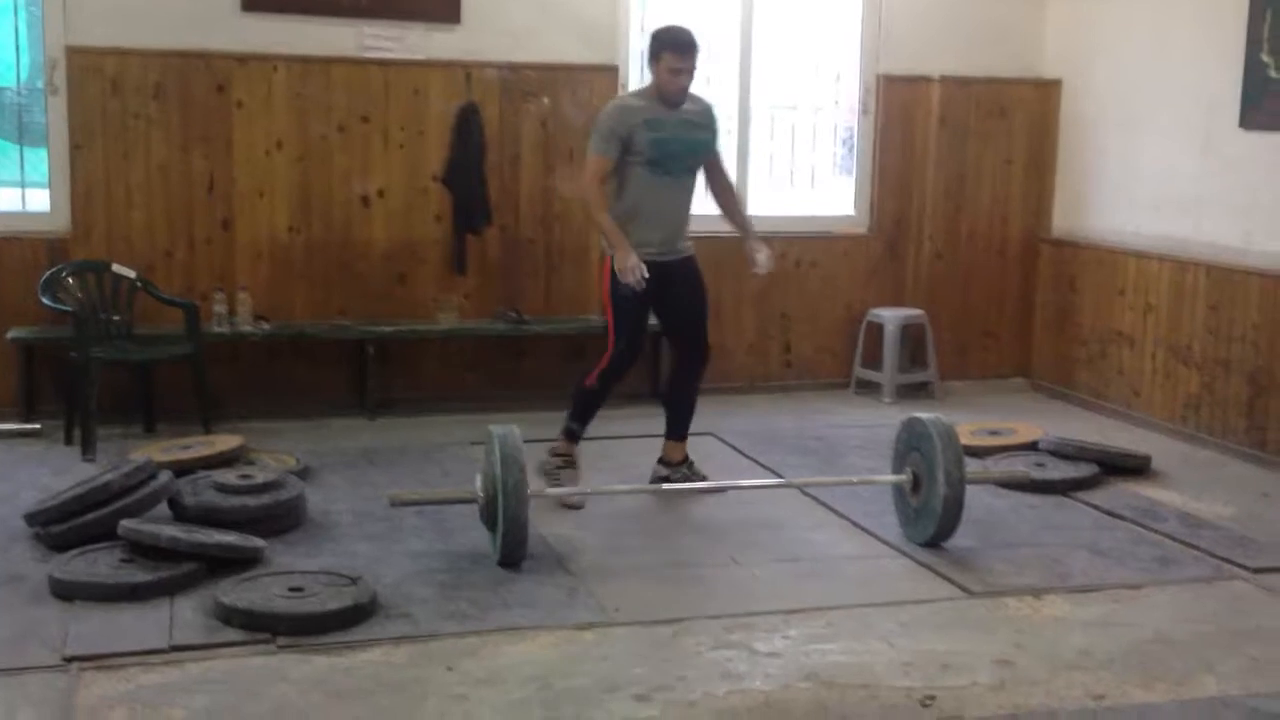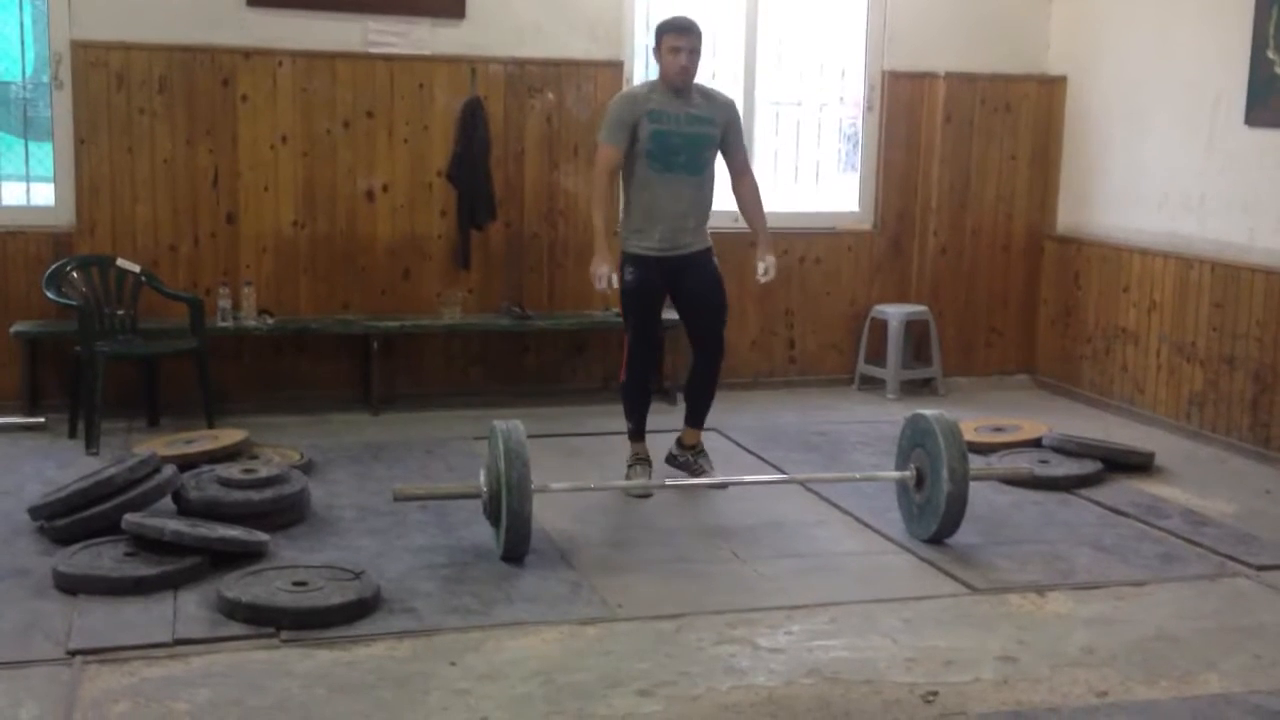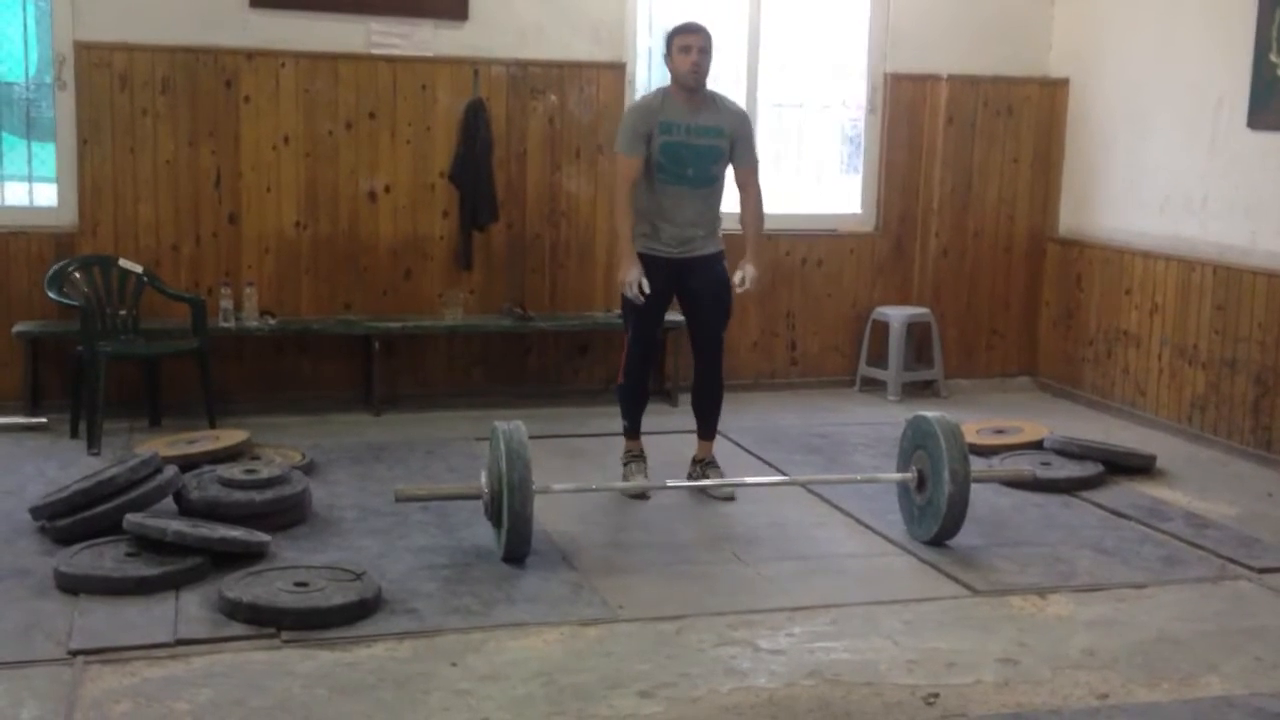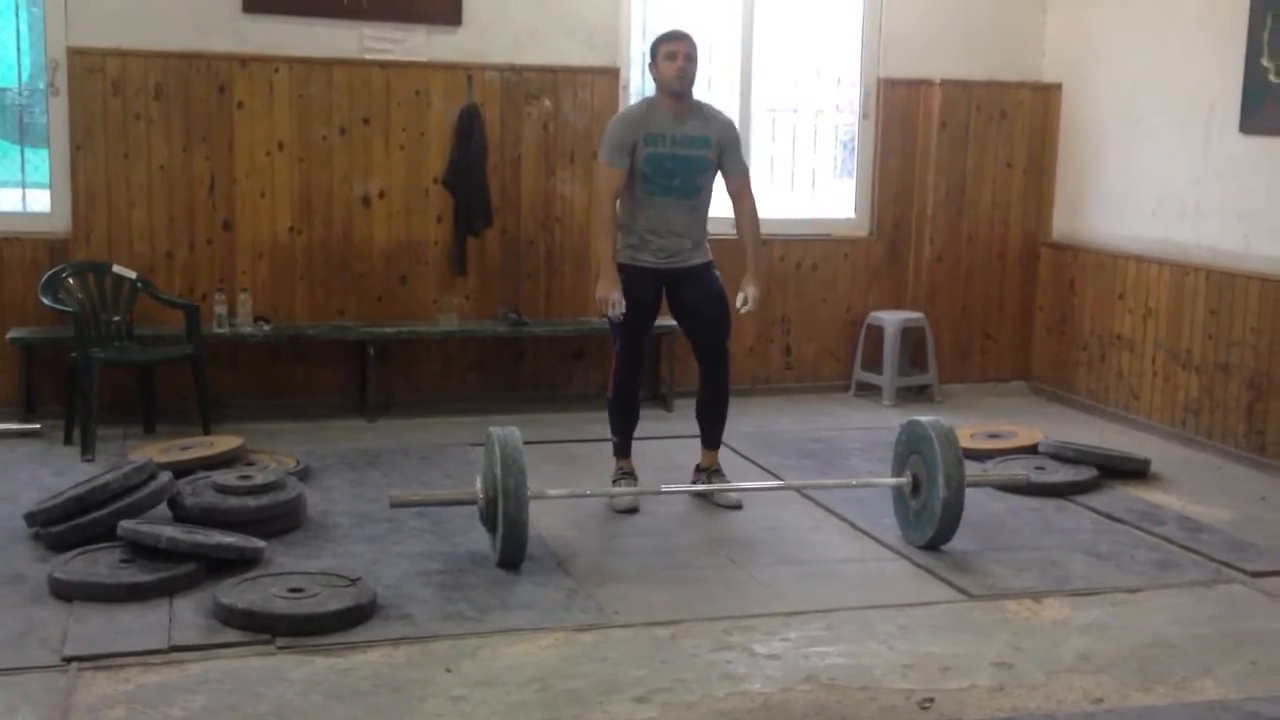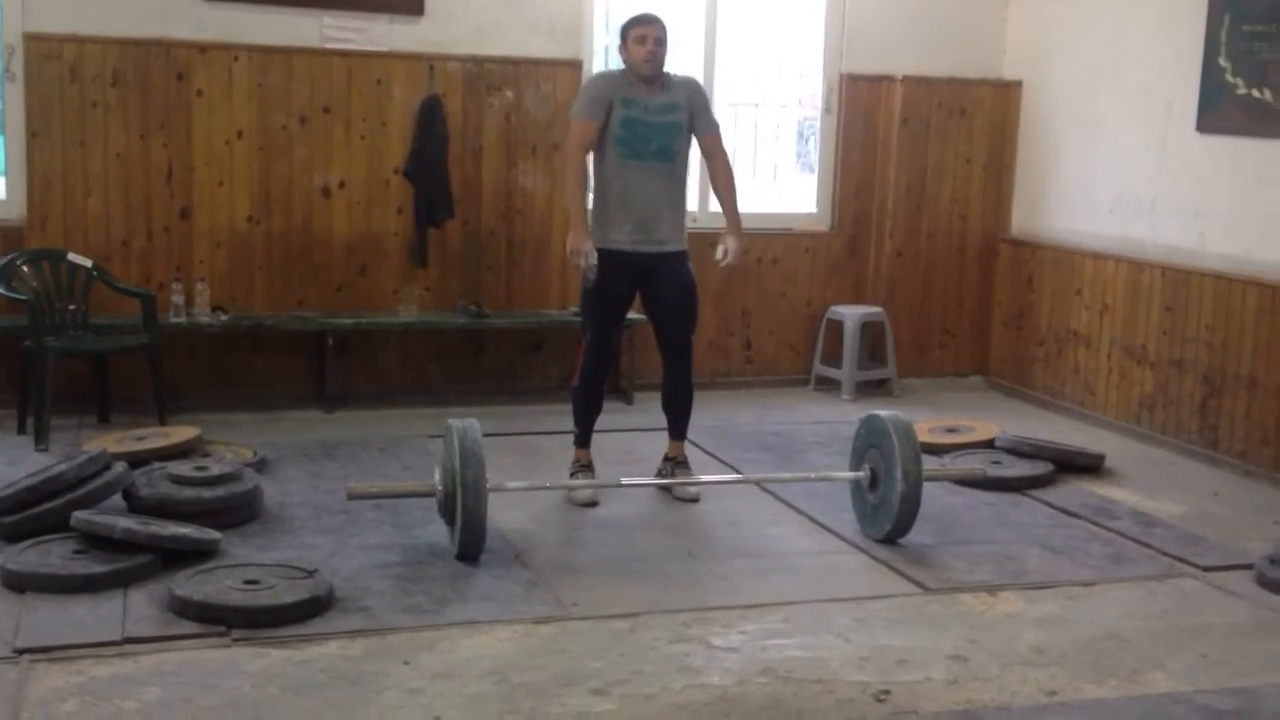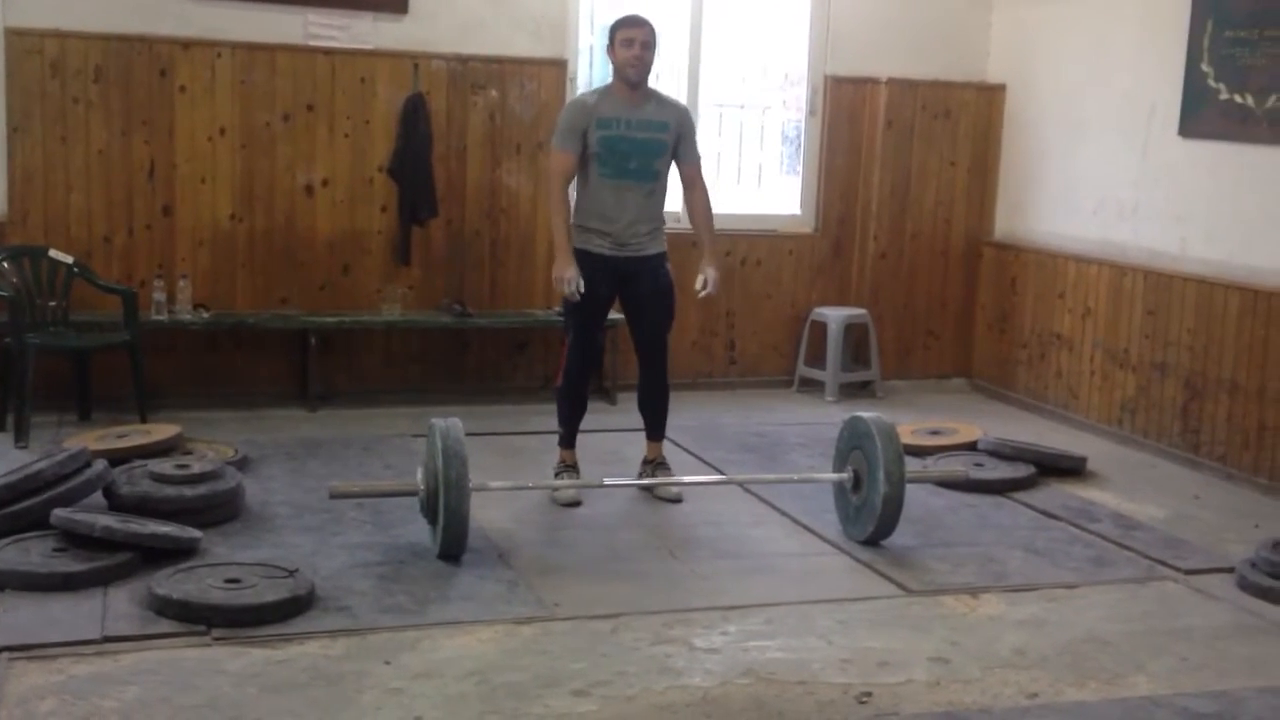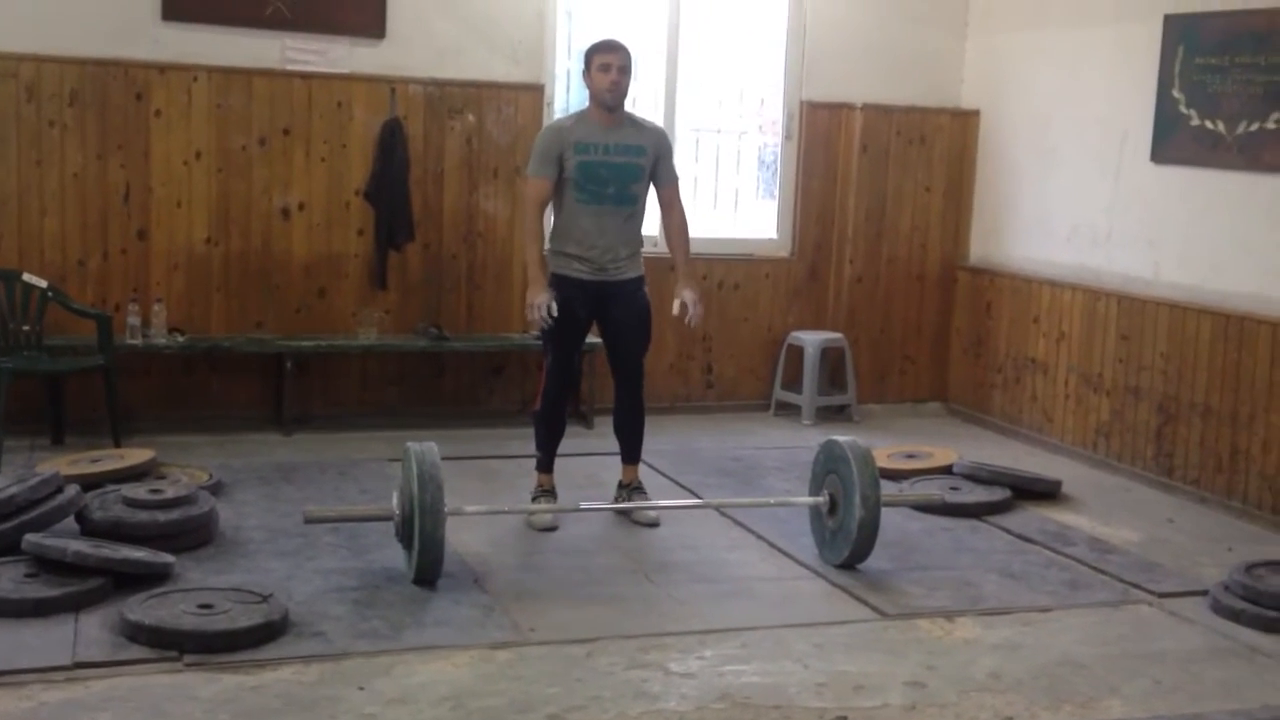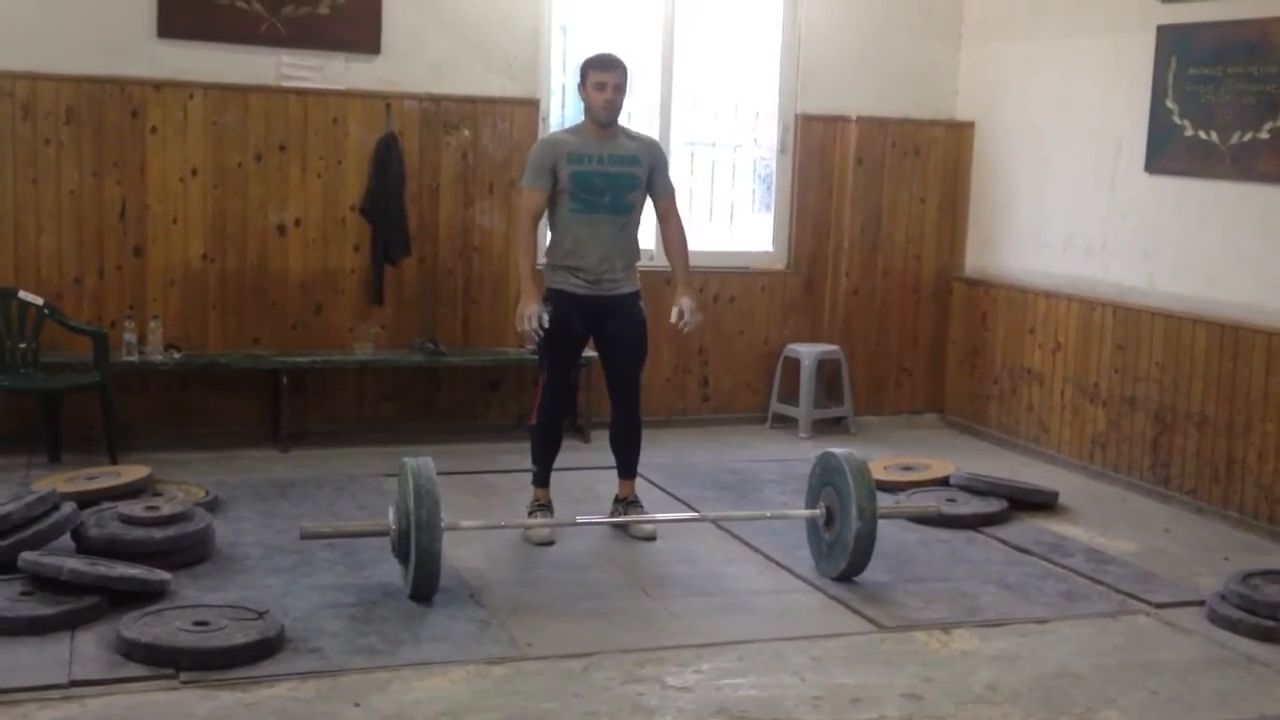
dt=0.5s
person 1, frame 1
left shoulder: (702, 114)
right shoulder: (623, 113)
left elbow: (718, 179)
right elbow: (593, 185)
left wrist: (750, 236)
right wrist: (622, 248)
left hip: (678, 258)
right hip: (632, 258)
left knee: (693, 355)
right knee: (619, 357)
left ankle: (674, 461)
right ankle: (561, 454)
person 1, frame 2
left shoulder: (721, 108)
right shoulder: (630, 105)
left elbow: (742, 178)
right elbow: (604, 177)
left wrist: (763, 244)
right wrist: (602, 250)
left hip: (696, 251)
right hip: (641, 253)
left knee: (710, 348)
right knee: (642, 353)
left ankle: (689, 445)
right ankle: (638, 454)
person 1, frame 3
left shoulder: (733, 118)
right shoulder: (644, 113)
left elbow: (749, 189)
right elbow: (625, 188)
left wrist: (750, 257)
right wrist: (628, 259)
left hip: (706, 256)
right hip: (651, 254)
left knee: (710, 357)
right knee: (640, 353)
left ankle: (704, 458)
right ankle: (633, 451)
person 1, frame 4
left shoulder: (719, 126)
right shoulder: (629, 123)
left elbow: (742, 199)
right elbow: (606, 201)
left wrist: (751, 274)
right wrist: (606, 276)
left hip: (694, 263)
right hip: (636, 264)
left knee: (716, 362)
right knee: (628, 365)
left ankle: (709, 466)
right ankle: (623, 468)
person 1, frame 5
left shoulder: (688, 92)
right shoulder: (604, 87)
left elbow: (717, 158)
right elbow: (576, 154)
left wrist: (732, 227)
right wrist: (578, 227)
left hip: (670, 250)
right hip: (612, 248)
left knee: (679, 355)
right knee: (597, 355)
left ankle: (674, 459)
right ankle: (581, 461)
person 1, frame 6
left shoulder: (676, 115)
right shoulder: (583, 110)
left elbow: (694, 186)
right elbow: (560, 185)
left wrist: (708, 257)
right wrist: (564, 255)
left hip: (649, 256)
right hip: (592, 254)
left knee: (655, 358)
right knee: (581, 358)
left ankle: (654, 460)
right ankle: (566, 462)
person 1, frame 7
left shoulder: (652, 138)
right shoulder: (558, 135)
left elbow: (672, 209)
right elbow: (535, 210)
left wrist: (684, 280)
right wrist: (537, 281)
left hip: (626, 280)
right hip: (569, 278)
left knee: (630, 383)
right knee: (558, 382)
left ankle: (630, 483)
right ankle: (543, 486)
person 1, frame 8
left shoulder: (647, 150)
right shoulder: (553, 148)
left elbow: (669, 219)
right elbow: (527, 221)
left wrist: (683, 288)
right wrist: (527, 292)
left hip: (623, 296)
right hip: (565, 293)
left knee: (627, 398)
right knee: (553, 398)
left ankle: (626, 499)
right ankle: (540, 501)
